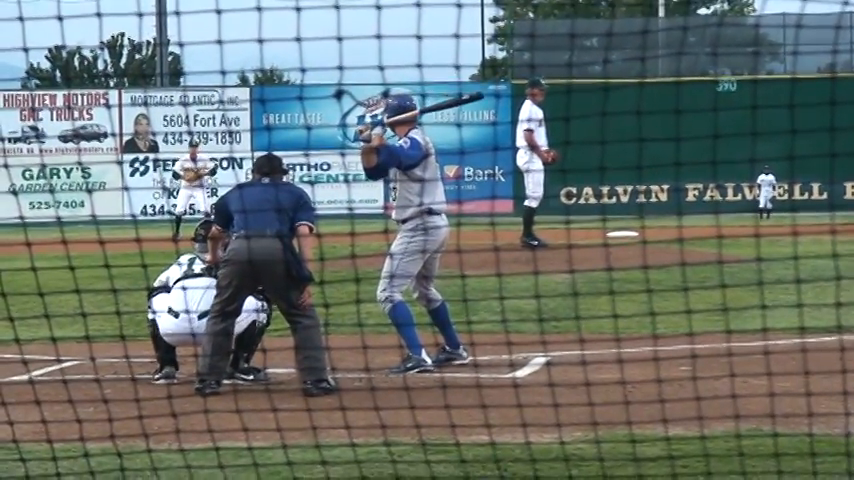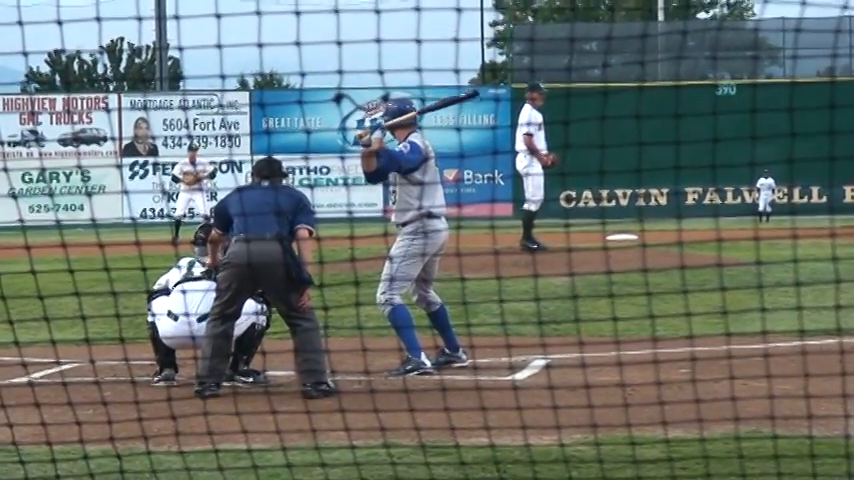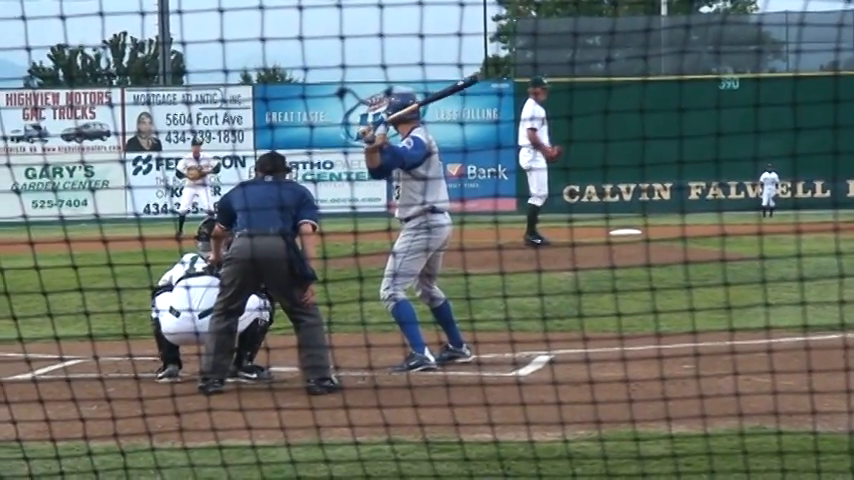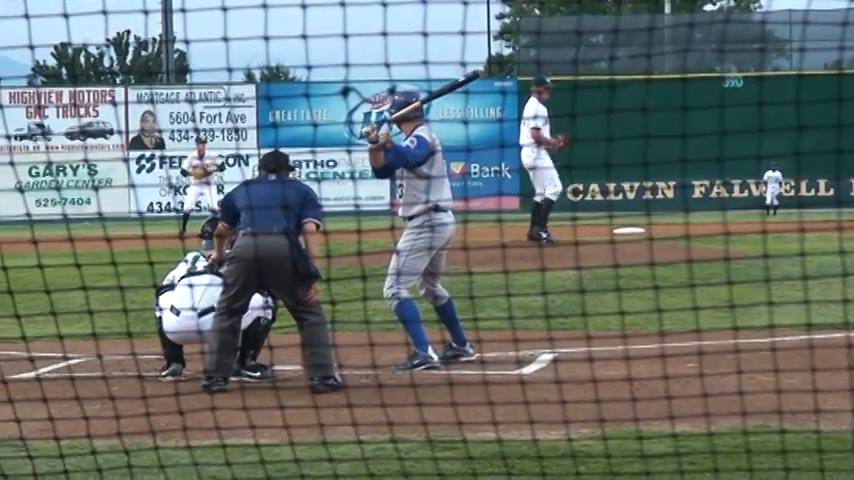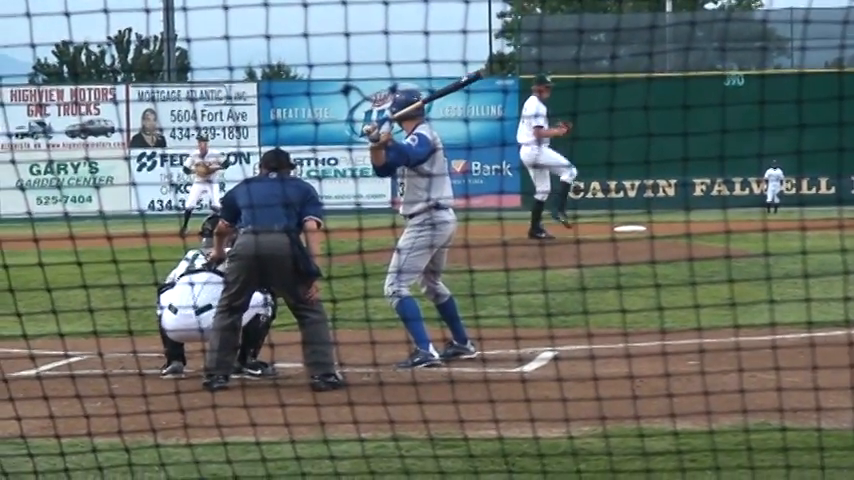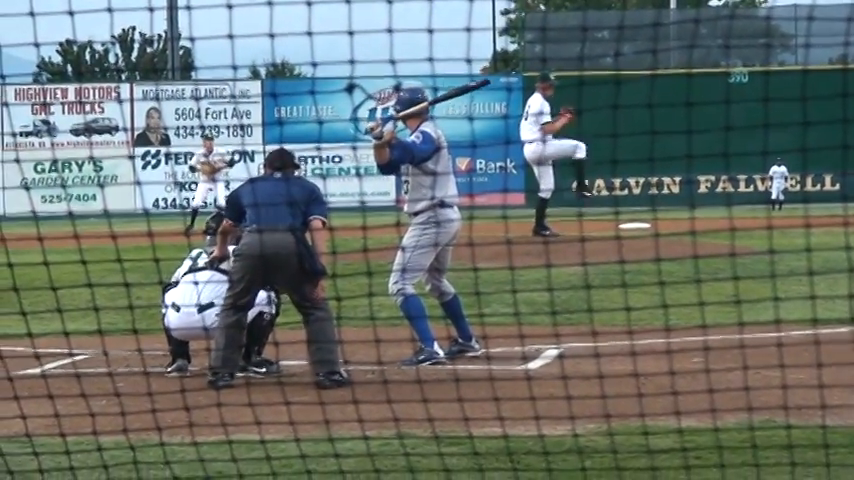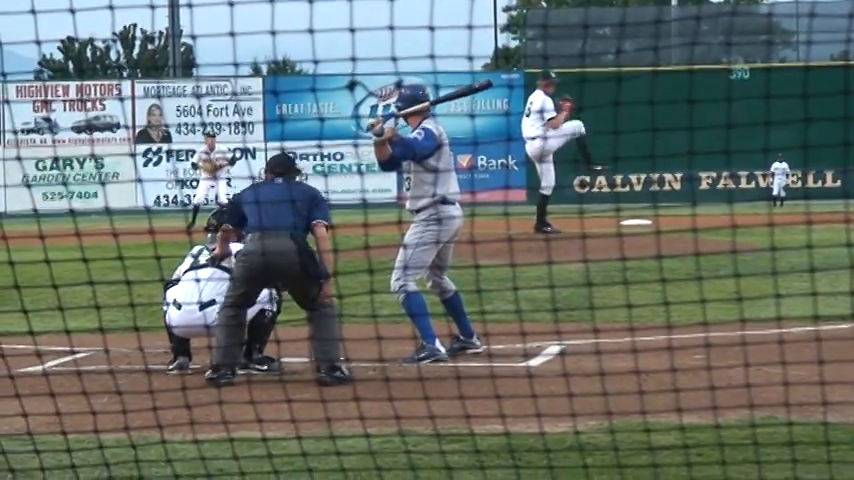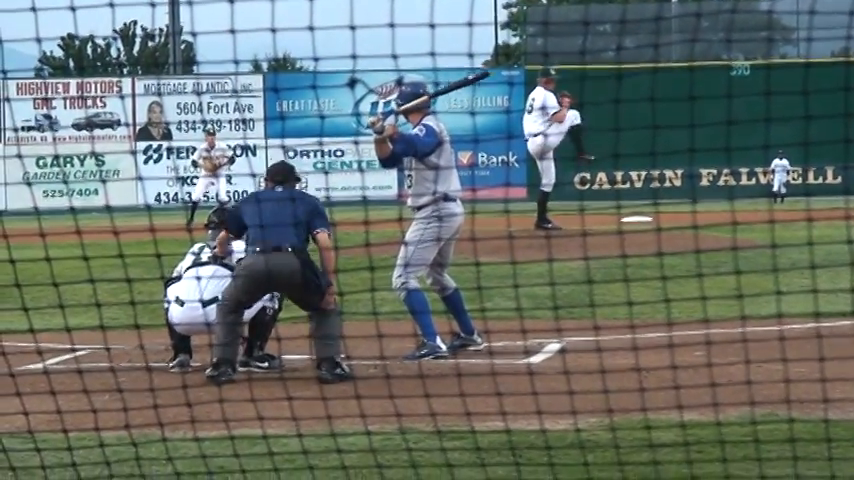
dt=0.1s
person 1, frame 1
left shoulder: (415, 141)
right shoulder: (407, 144)
left elbow: (394, 158)
right elbow: (373, 170)
left wrist: (377, 136)
right wrist: (367, 143)
left hip: (419, 227)
right hip: (432, 225)
left knee: (388, 291)
right knee: (424, 288)
left ankle: (417, 356)
right ankle: (455, 349)
person 1, frame 2
left shoulder: (415, 144)
right shoulder: (407, 147)
left elbow: (393, 162)
right elbow: (373, 174)
left wrist: (377, 141)
right wrist: (367, 147)
left hip: (419, 230)
right hip: (431, 228)
left knee: (387, 294)
right knee: (423, 291)
left ankle: (417, 359)
right ankle: (454, 351)
person 1, frame 3
left shoulder: (418, 139)
right shoulder: (410, 142)
left elbow: (397, 159)
right elbow: (378, 170)
left wrist: (381, 137)
right wrist: (371, 143)
left hip: (422, 225)
right hip: (435, 223)
left knee: (391, 290)
right knee: (427, 286)
left ankle: (420, 354)
right ankle: (458, 347)
person 1, frame 4
left shoulder: (421, 137)
right shoulder: (414, 140)
left elbow: (401, 159)
right elbow: (382, 169)
left wrist: (384, 136)
right wrist: (374, 143)
left hip: (426, 223)
right hip: (438, 222)
left knee: (395, 288)
right knee: (430, 285)
left ankle: (424, 353)
right ankle: (461, 346)
person 1, frame 5
left shoulder: (423, 135)
right shoulder: (416, 139)
left elbow: (404, 156)
right elbow: (383, 168)
left wrist: (386, 136)
right wrist: (375, 141)
left hip: (427, 222)
right hip: (439, 220)
left knee: (395, 286)
right knee: (432, 283)
left ankle: (425, 351)
right ankle: (462, 343)
person 1, frame 6
left shoulder: (427, 133)
right shoulder: (420, 136)
left elbow: (408, 154)
right elbow: (387, 166)
left wrist: (389, 134)
right wrist: (379, 139)
left hip: (431, 219)
right hip: (444, 218)
left knee: (400, 284)
right knee: (436, 281)
left ankle: (430, 349)
right ankle: (467, 341)
person 1, frame 7
left shoulder: (428, 130)
right shoulder: (422, 133)
left elbow: (410, 150)
right elbow: (388, 162)
left wrist: (391, 133)
right wrist: (379, 136)
left hip: (433, 217)
right hip: (445, 215)
left knee: (402, 281)
right knee: (437, 278)
left ankle: (431, 346)
right ankle: (468, 338)
person 1, frame 8
left shoulder: (429, 127)
right shoulder: (422, 130)
left elbow: (411, 146)
right elbow: (388, 159)
left wrist: (391, 130)
right wrist: (379, 134)
left hip: (434, 214)
right hip: (447, 212)
left knee: (404, 278)
right knee: (437, 275)
left ankle: (432, 343)
right ankle: (469, 335)
person 2, frame 1
left shoulder: (234, 194)
right shoulder: (295, 193)
left elbow: (215, 235)
right elbow: (304, 233)
left wrist: (213, 257)
right wrist: (305, 278)
left hip: (238, 251)
right hip: (277, 251)
left knee: (220, 315)
right knee: (303, 314)
left ankle: (208, 379)
right ankle: (315, 379)
person 2, frame 2
left shoulder: (234, 197)
right shoulder: (295, 196)
left elbow: (215, 238)
right elbow: (303, 237)
left wrist: (213, 260)
right wrist: (305, 282)
left hip: (238, 254)
right hip: (277, 254)
left knee: (220, 317)
right knee: (303, 317)
left ankle: (208, 382)
right ankle: (315, 382)
person 2, frame 3
left shoulder: (238, 191)
right shoulder: (298, 191)
left elbow: (218, 233)
right elbow: (307, 232)
left wrist: (216, 255)
right wrist: (308, 276)
left hip: (241, 249)
right hip: (280, 249)
left knee: (223, 313)
right knee: (306, 313)
left ankle: (211, 378)
right ankle: (319, 378)
person 2, frame 4
left shoulder: (241, 190)
right shoulder: (302, 190)
left elbow: (221, 231)
right elbow: (310, 231)
left wrist: (218, 254)
right wrist: (312, 275)
left hip: (245, 247)
right hip: (283, 248)
left knee: (226, 312)
right knee: (310, 311)
left ankle: (215, 377)
right ankle: (323, 376)
person 2, frame 5
left shoulder: (242, 188)
right shoulder: (303, 188)
left elbow: (222, 229)
right elbow: (312, 229)
left wrist: (217, 252)
right wrist: (314, 274)
left hip: (246, 245)
right hip: (284, 246)
left knee: (227, 310)
right knee: (311, 310)
left ankle: (216, 374)
right ankle: (323, 374)
person 2, frame 6
left shoulder: (247, 187)
right shoulder: (307, 187)
left elbow: (226, 228)
right elbow: (317, 228)
left wrist: (221, 251)
right wrist: (319, 272)
left hip: (251, 244)
right hip: (290, 245)
left knee: (233, 308)
right knee: (316, 308)
left ankle: (221, 372)
right ankle: (328, 372)
person 2, frame 7
left shoulder: (249, 192)
right shoulder: (309, 192)
left elbow: (226, 231)
right elbow: (322, 235)
left wrist: (221, 252)
right wrist: (327, 277)
left hip: (254, 250)
right hip: (292, 251)
left knee: (232, 309)
right knee: (322, 307)
left ankle: (222, 368)
right ankle: (329, 367)
person 2, frame 8
left shoulder: (249, 201)
right shoulder: (309, 201)
left elbow: (223, 239)
right elbow: (324, 243)
left wrist: (221, 252)
right wrist: (330, 284)
left hip: (255, 263)
right hip: (293, 263)
left knee: (228, 307)
right knee: (325, 306)
left ankle: (223, 366)
right ankle: (329, 365)
person 3, frame 1
left shoulder: (533, 108)
right shoulder: (530, 108)
right elbow: (528, 137)
left wrist: (544, 151)
right wrist: (542, 155)
left hip: (532, 156)
right hip: (531, 156)
left knee: (534, 195)
right knee: (534, 195)
left ankle: (528, 234)
right ankle: (527, 235)
person 3, frame 2
left shoulder: (533, 112)
right shoulder: (530, 112)
right elbow: (528, 141)
left wrist: (544, 155)
right wrist: (541, 158)
left hip: (531, 160)
right hip: (531, 160)
left knee: (534, 199)
right knee: (534, 199)
left ankle: (527, 238)
right ankle: (527, 239)
person 3, frame 3
left shoulder: (533, 107)
right shoulder: (534, 108)
right elbow: (531, 136)
left wrist: (548, 147)
right wrist: (547, 150)
left hip: (531, 154)
right hip: (533, 154)
left knee: (537, 195)
right knee: (540, 194)
left ankle: (531, 233)
right ankle: (531, 234)
person 3, frame 4
left shoulder: (534, 105)
right shoulder: (536, 106)
right elbow: (535, 135)
left wrist: (553, 141)
right wrist: (554, 143)
left hip: (532, 153)
right hip: (536, 153)
left knee: (542, 192)
right knee: (554, 189)
left ankle: (535, 230)
right ankle: (539, 227)
person 3, frame 5
left shoulder: (530, 103)
right shoulder: (537, 105)
right elbow: (540, 134)
left wrist: (556, 128)
right wrist: (559, 132)
left hip: (528, 151)
right hip: (535, 150)
left knee: (542, 189)
right knee: (569, 171)
left ankle: (535, 228)
right ankle: (560, 210)
person 3, frame 6
left shoulder: (533, 100)
right shoulder: (541, 103)
right elbow: (548, 130)
left wrist: (560, 118)
right wrist: (564, 120)
left hip: (532, 149)
right hip: (540, 147)
left knee: (546, 187)
right knee: (579, 147)
left ankle: (539, 226)
right ankle: (581, 187)
person 3, frame 7
left shoulder: (533, 98)
right shoulder: (544, 99)
right elbow: (554, 124)
left wrist: (561, 108)
right wrist: (566, 111)
left hip: (533, 147)
right hip: (543, 143)
left knee: (547, 185)
right knee: (577, 126)
left ankle: (541, 223)
right ankle: (589, 163)
person 3, frame 8
left shoulder: (534, 95)
right shoulder: (546, 95)
right elbow: (559, 119)
left wrist: (560, 105)
right wrist: (566, 107)
left hip: (534, 144)
right hip: (543, 140)
left knee: (548, 181)
right knee: (573, 116)
left ankle: (541, 219)
right ankle: (581, 153)
person 4, frame 1
left shoulder: (182, 261)
left elbow: (156, 288)
left hip: (171, 331)
left knee: (156, 299)
right knee: (261, 306)
left ankle: (166, 367)
right ankle: (239, 367)
person 4, frame 2
left shoulder: (182, 264)
left elbow: (156, 291)
left hip: (171, 334)
left knee: (155, 302)
right knee: (260, 308)
left ankle: (166, 369)
right ankle: (238, 370)
person 4, frame 3
left shoulder: (185, 260)
left elbow: (161, 287)
left hip: (172, 330)
left knee: (160, 299)
right knee: (263, 304)
left ankle: (169, 365)
right ankle: (242, 366)
person 4, frame 4
left shoulder: (189, 258)
left elbow: (165, 286)
left hip: (174, 329)
left knee: (164, 297)
right knee: (265, 302)
left ankle: (173, 364)
right ankle: (245, 364)
person 4, frame 5
left shoulder: (189, 256)
left elbow: (168, 285)
left hip: (173, 326)
right hip: (213, 323)
left knee: (166, 295)
right knee: (264, 299)
left ankle: (174, 362)
right ankle: (246, 362)
person 4, frame 6
left shoulder: (193, 255)
left elbow: (173, 284)
left hip: (178, 324)
right hip: (216, 322)
left knee: (170, 292)
right knee: (268, 297)
left ankle: (179, 360)
right ankle: (251, 360)
person 4, frame 7
left shoulder: (194, 252)
right shoulder: (240, 250)
left elbow: (175, 281)
left hip: (179, 322)
right hip: (217, 317)
left knee: (172, 291)
right knee: (270, 295)
left ankle: (180, 357)
right ankle: (252, 358)
person 4, frame 8
left shoulder: (195, 249)
right shoulder: (241, 247)
left elbow: (176, 278)
left hip: (181, 319)
left knee: (173, 287)
right knee: (271, 293)
left ankle: (181, 355)
right ankle: (253, 355)
